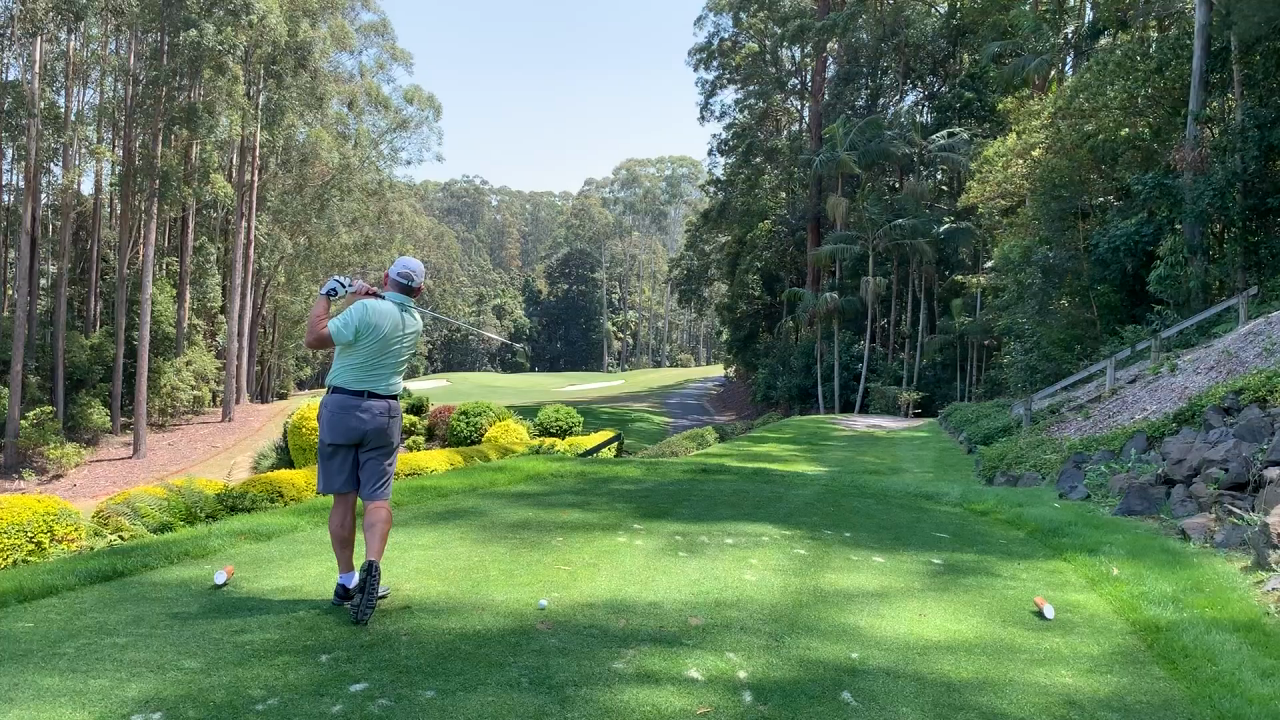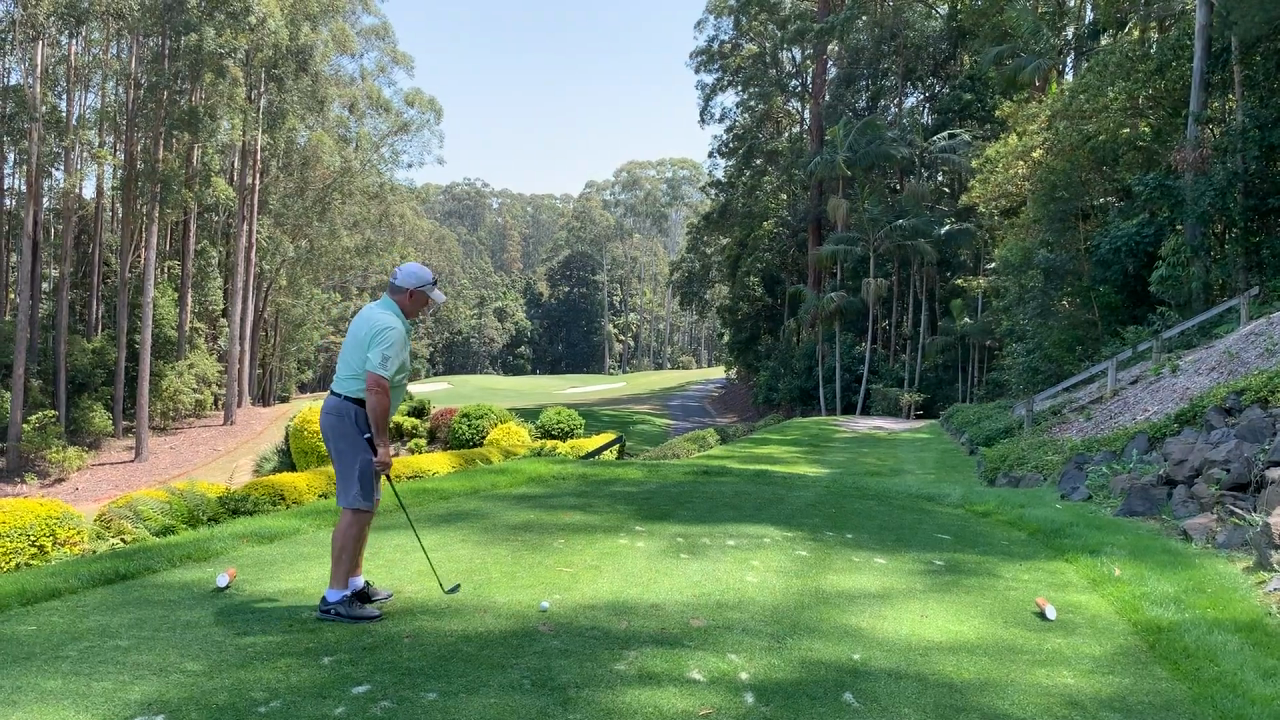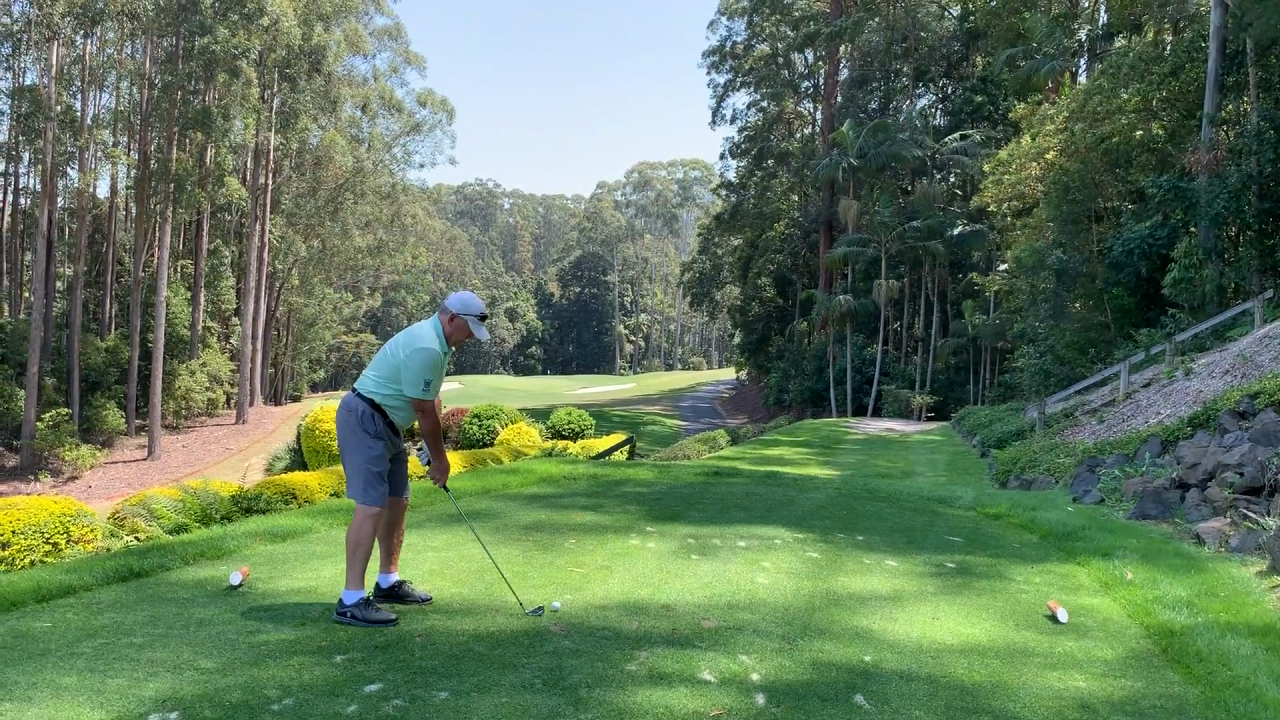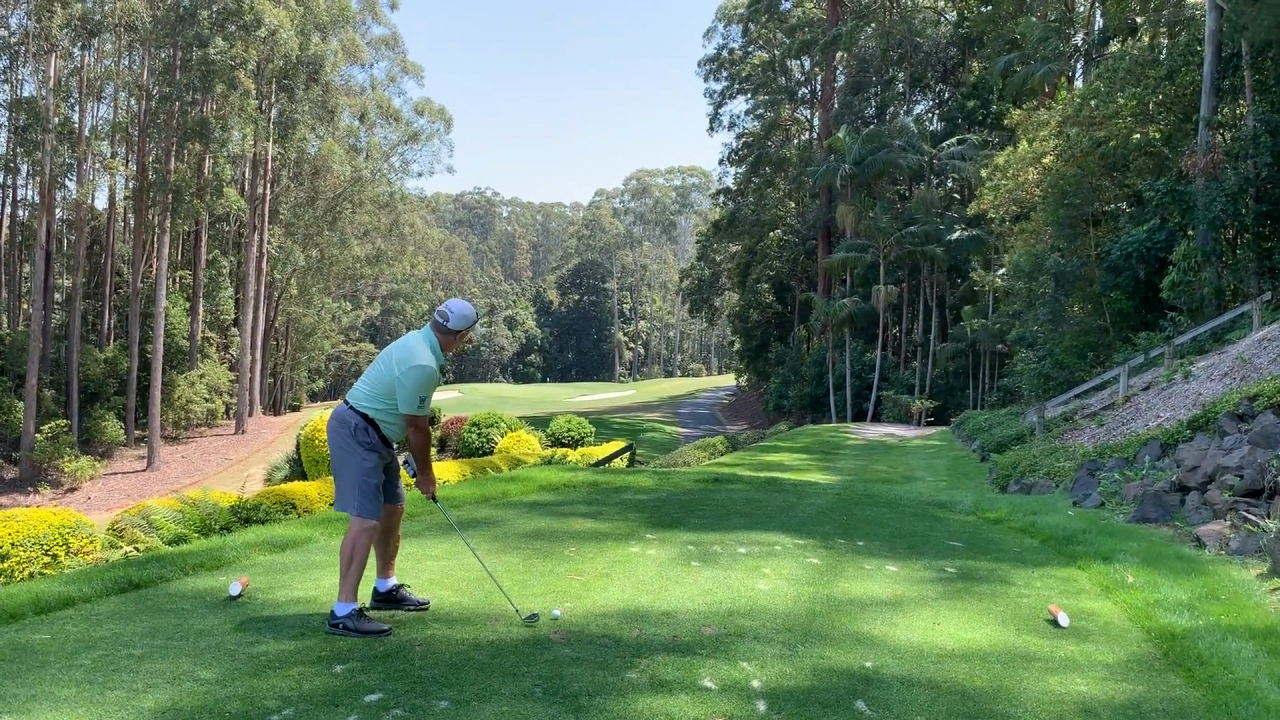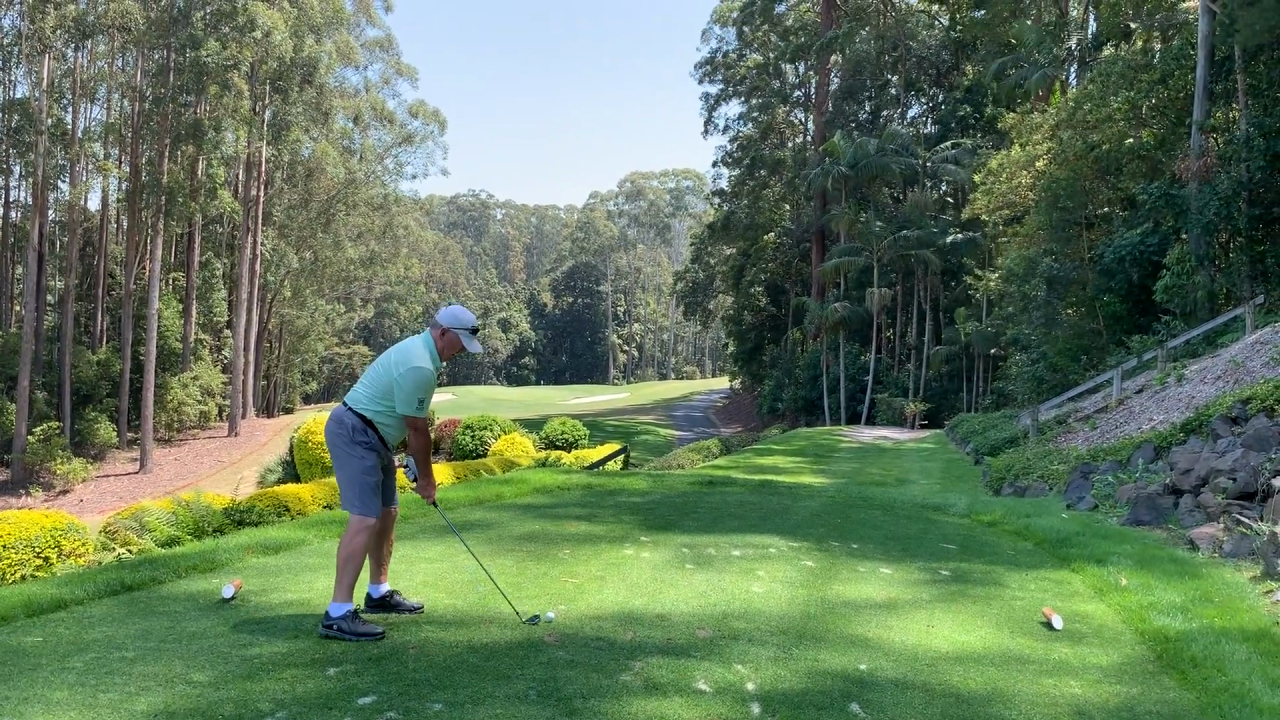
dt=1s
person 1, frame 1
left shoulder: (366, 310)
right shoulder: (415, 323)
left elbow: (315, 338)
left wrist: (326, 297)
right wrist: (369, 294)
left hip: (342, 408)
right hip: (383, 413)
left knee: (343, 497)
right knee: (377, 498)
left ankle: (347, 581)
right ankle: (371, 566)
person 1, frame 2
left shoulder: (373, 312)
right shoulder: (391, 327)
right elbow: (375, 387)
right wrist: (383, 443)
left hip: (346, 413)
right hip: (355, 420)
left knee: (364, 503)
right knee: (358, 507)
left ankle: (354, 584)
right ankle: (335, 598)
person 1, frame 3
left shoulder: (435, 339)
right shoulder: (426, 348)
left elbow: (431, 403)
right elbow: (424, 411)
left wrist: (431, 449)
right wrist: (440, 459)
left hip: (383, 423)
right hip: (364, 420)
left knee: (396, 502)
right knee: (371, 506)
left ankle: (388, 582)
right ankle: (351, 601)
person 1, frame 4
left shoulder: (419, 340)
right shoulder: (422, 366)
left elbow: (417, 420)
right elbow: (417, 427)
left wrist: (417, 461)
right wrist: (426, 474)
left hip: (372, 433)
right hip: (357, 433)
left knee: (392, 508)
right knee: (366, 519)
left ankle: (386, 587)
right ankle: (343, 612)
person 1, frame 5
left shoulder: (420, 347)
right shoulder: (419, 367)
left elbow: (414, 423)
right elbow: (418, 429)
left wrist: (414, 459)
right wrist: (427, 478)
left hip: (368, 436)
right hip: (355, 434)
left knee: (385, 513)
right knee: (364, 519)
left ankle: (379, 593)
right ankle: (338, 613)
